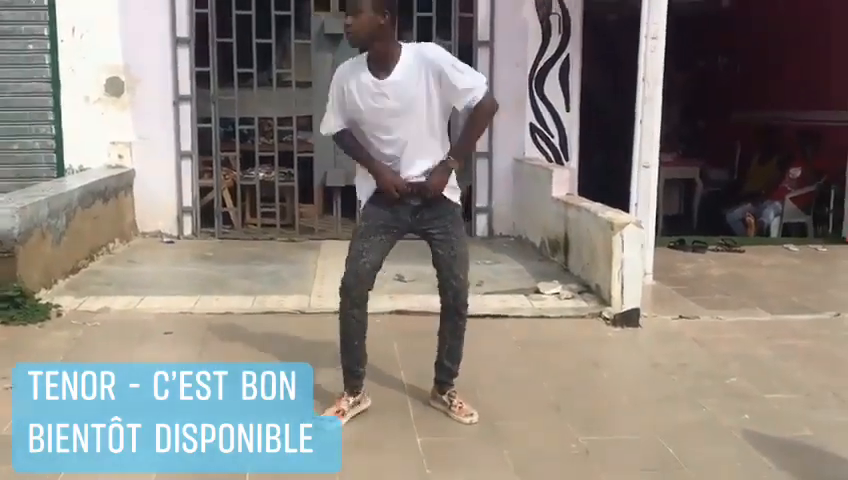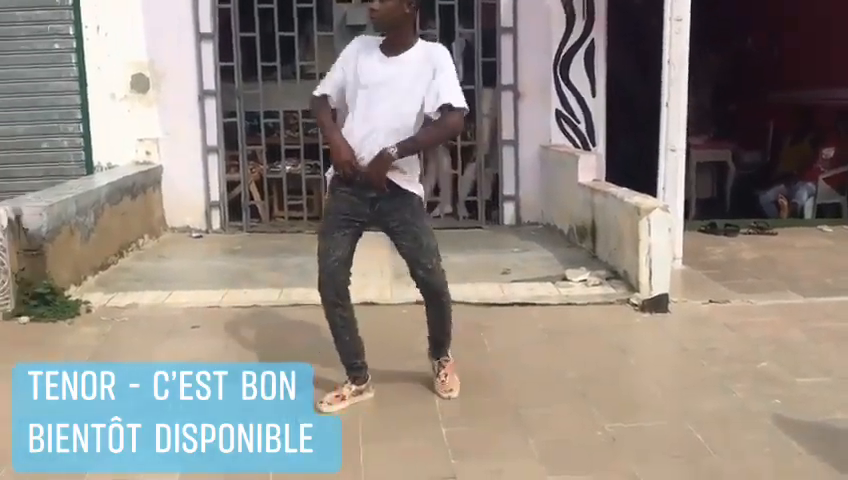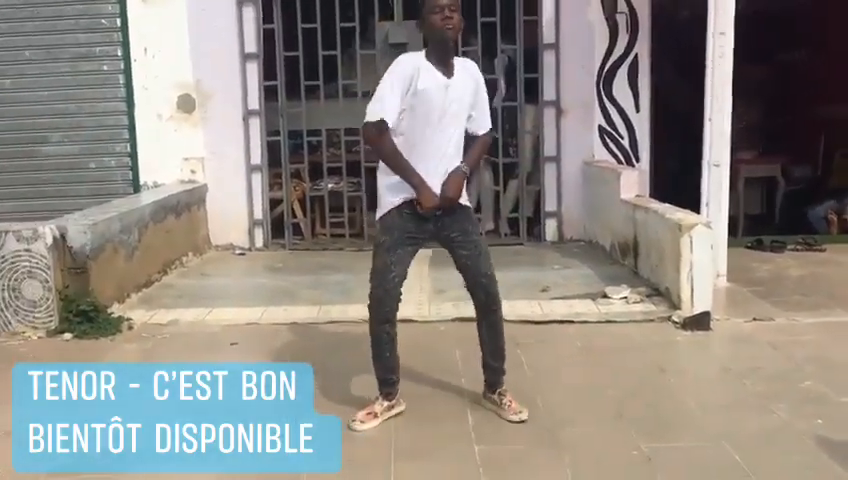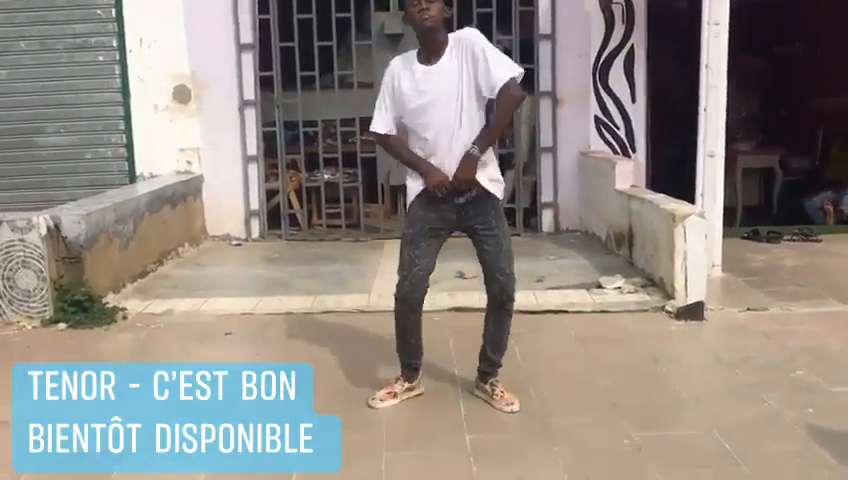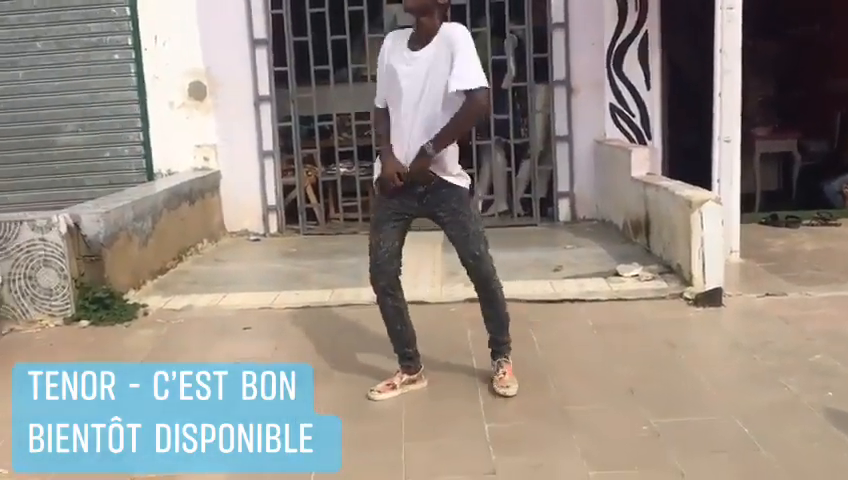
dt=0.5s
person 1, frame 1
left shoulder: (429, 59)
right shoulder: (346, 76)
left elbow: (486, 104)
right elbow: (340, 131)
left wrist: (447, 166)
right wrist: (374, 168)
left hip: (437, 197)
right hip: (385, 198)
left knee: (456, 294)
right knee: (353, 287)
left ankle: (445, 389)
right ankle: (353, 392)
person 1, frame 2
left shoulder: (433, 56)
right shoulder: (358, 50)
left elbow: (453, 120)
right elbow: (322, 100)
left wrist: (390, 154)
right wrist: (337, 142)
left hip: (398, 187)
right hip: (347, 186)
left knee: (432, 280)
right knee: (331, 283)
left ankle: (442, 358)
right ankle: (358, 379)
person 1, frame 3
left shoulder: (471, 74)
right shoulder: (407, 67)
left elbow: (482, 135)
right elbow: (374, 130)
left wrist: (459, 174)
right wrist: (420, 185)
left hip: (454, 203)
right hip: (404, 204)
left knee: (487, 292)
right knee: (382, 299)
left ankle: (494, 387)
right ankle: (388, 395)
person 1, frame 4
left shoulder: (471, 43)
right shoulder: (398, 69)
left elbow: (512, 91)
right elbow: (384, 133)
left wrist: (474, 153)
right wrist: (426, 169)
left hip: (480, 190)
right hip: (429, 194)
left knee: (503, 287)
right knee: (409, 289)
left ankle: (487, 378)
right ankle: (409, 376)
person 1, frame 5
left shoulder: (453, 37)
right shoulder: (392, 44)
left elbow: (478, 101)
left wrist: (428, 152)
right wrist: (387, 155)
left hip: (444, 177)
right hip: (397, 180)
left knee: (481, 267)
right knee: (382, 273)
left ankle: (500, 356)
right ankle: (409, 368)
